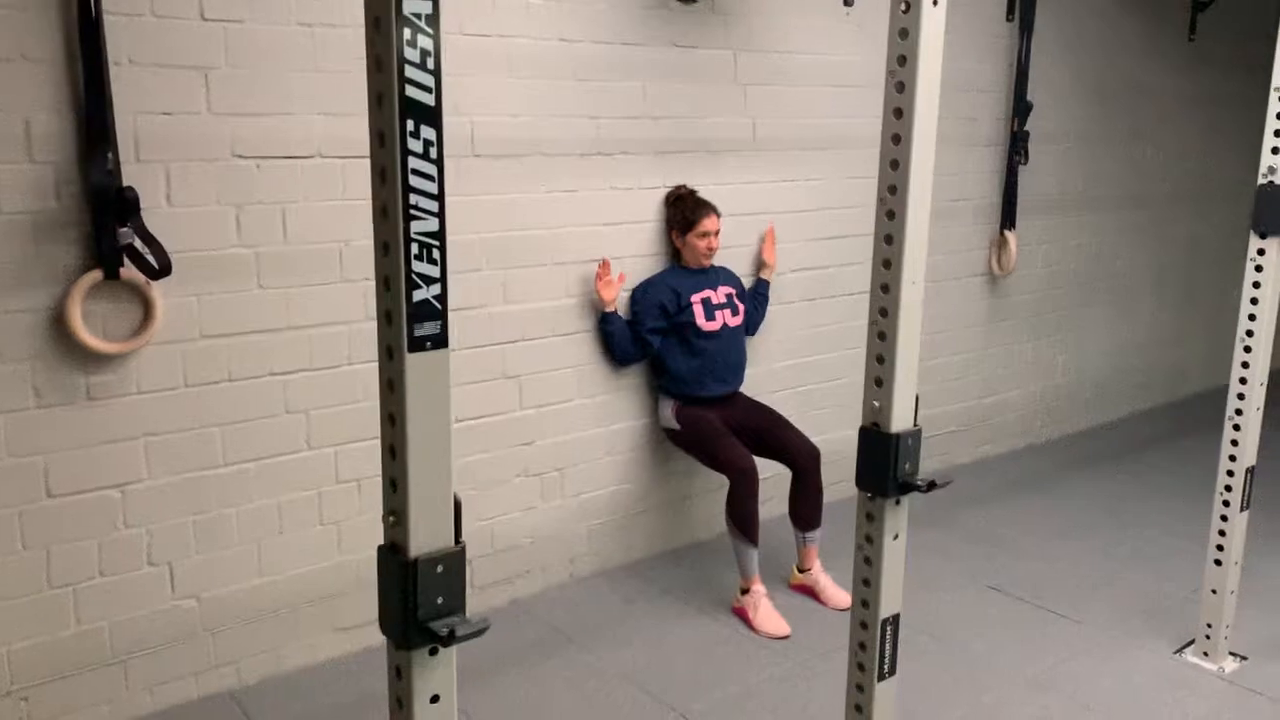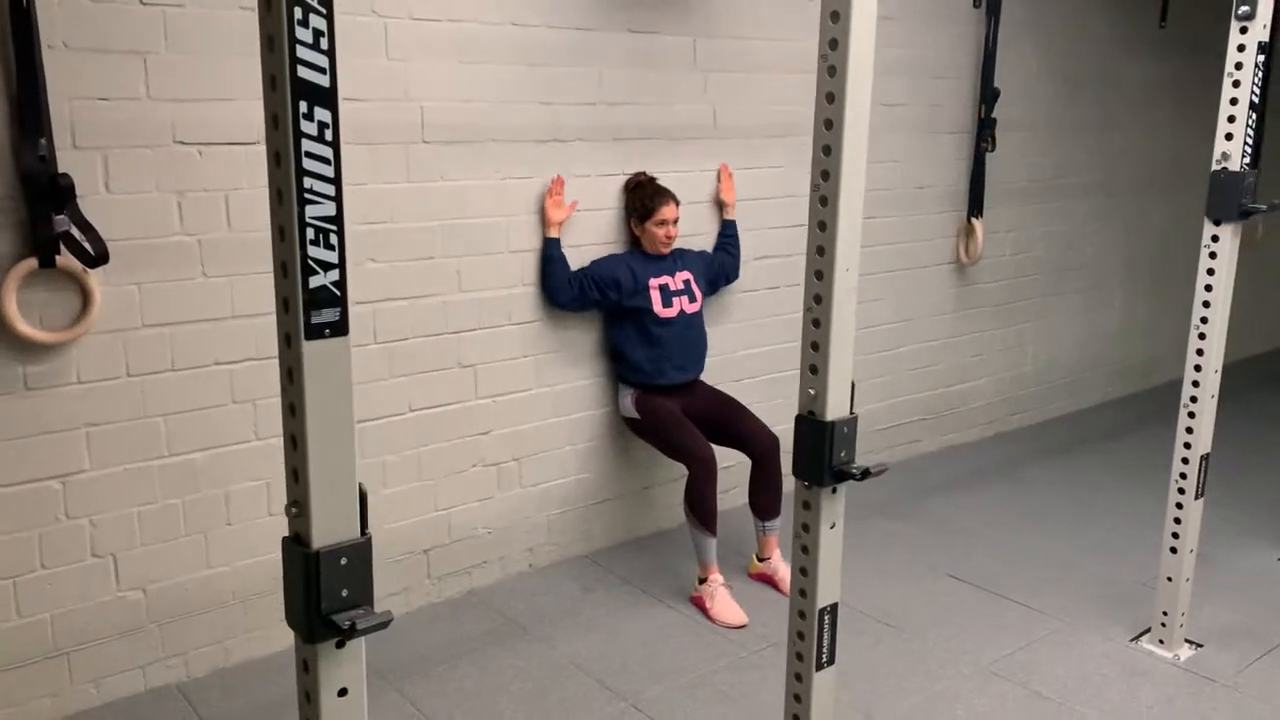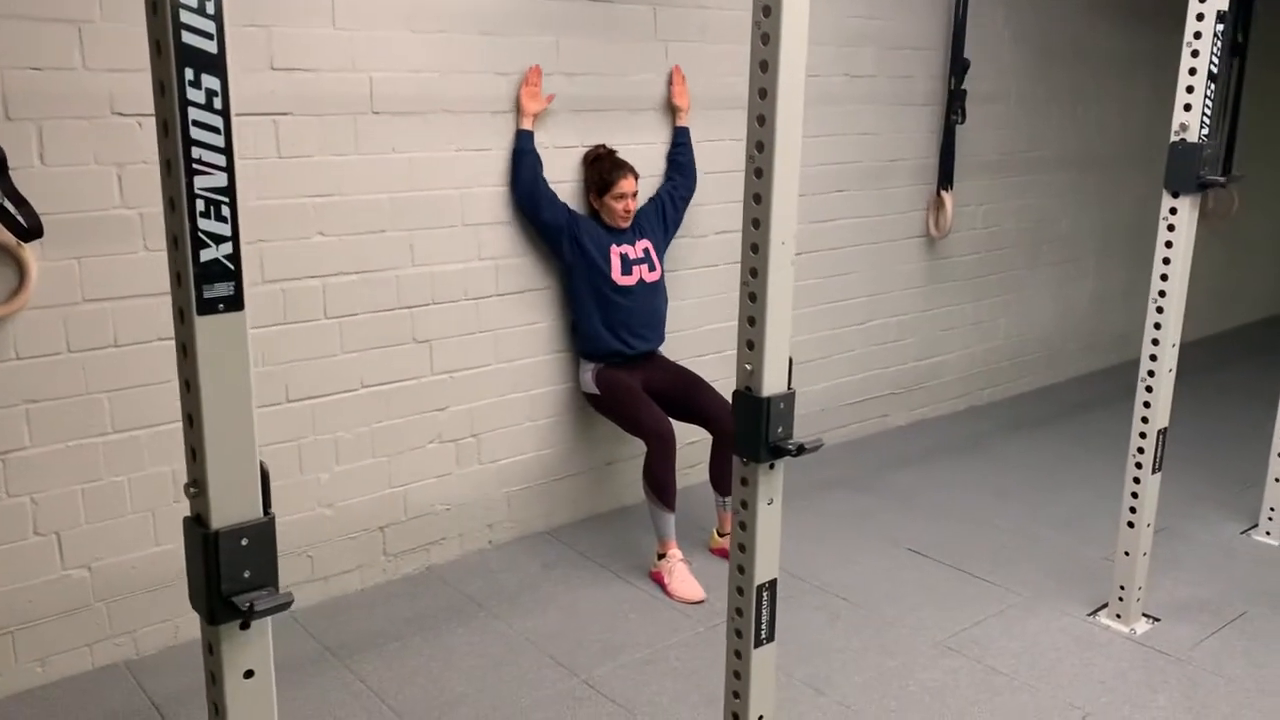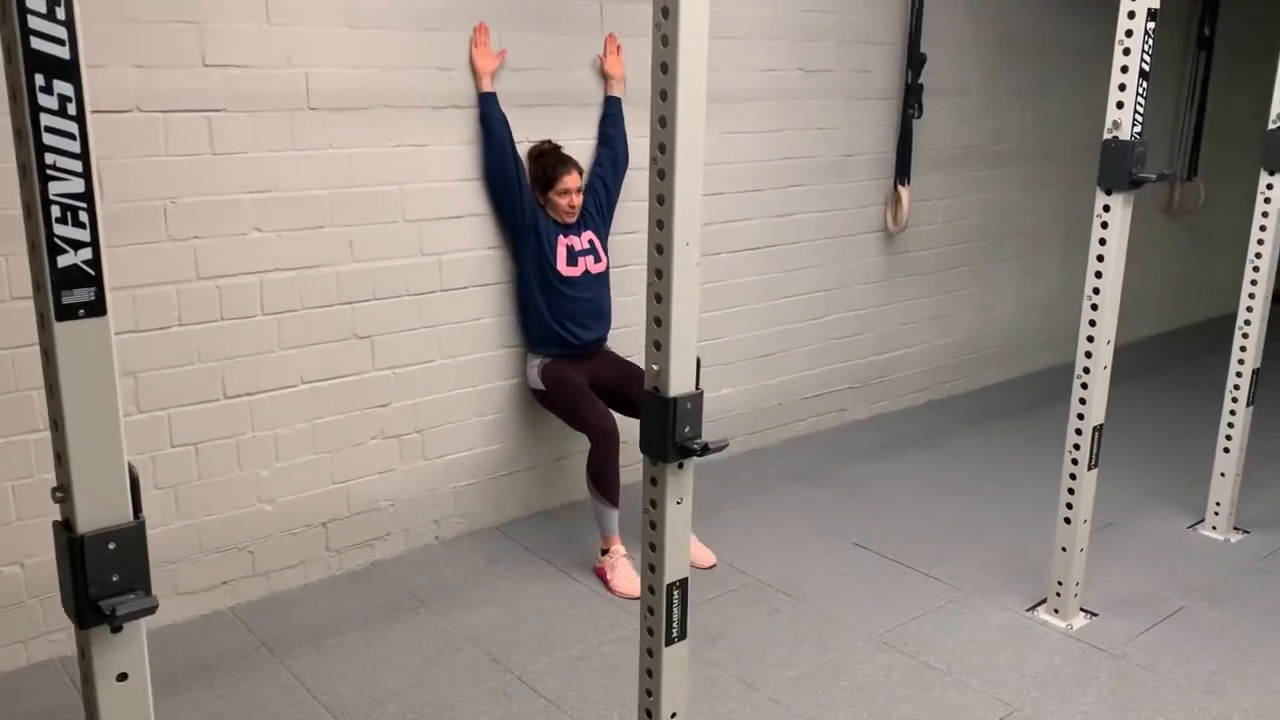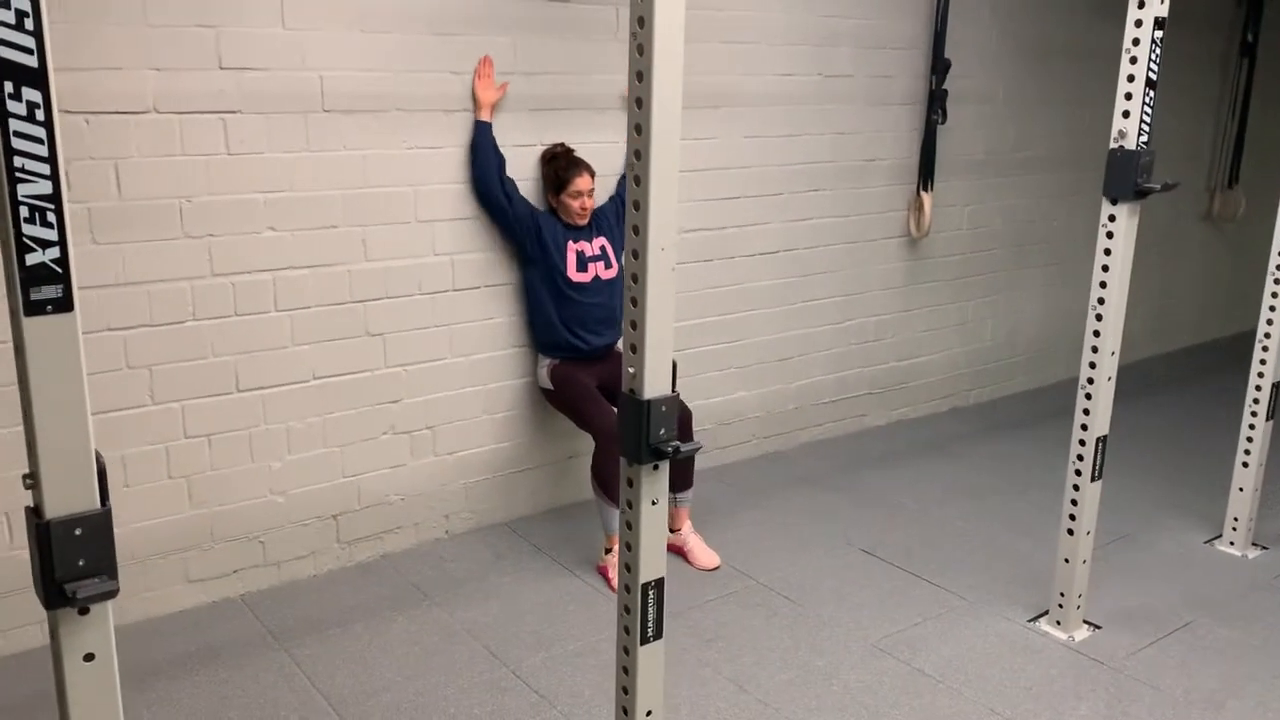
dt=1s
person 1, frame 1
left shoulder: (726, 279)
right shoulder: (660, 290)
left elbow: (748, 323)
right elbow: (628, 351)
left wrist: (766, 272)
right wrist: (609, 308)
left hip: (732, 400)
right hip: (686, 409)
left knee: (806, 455)
right knee: (743, 469)
left ankle: (808, 569)
right ankle: (751, 594)
person 1, frame 2
left shoulder: (691, 262)
right shoulder: (619, 271)
left elbow: (728, 266)
right elbow: (563, 292)
left wrist: (728, 212)
right wrist: (553, 231)
left hip: (693, 389)
right hip: (645, 398)
left knee: (766, 444)
right knee: (701, 458)
left ankle: (767, 558)
right ankle: (708, 583)
person 1, frame 3
left shoulder: (651, 225)
right shoulder: (577, 235)
left elbow: (682, 180)
right elbow: (531, 194)
left wrist: (681, 117)
right wrist: (526, 123)
left hip: (653, 362)
right hip: (605, 371)
left knee: (727, 419)
right knee: (660, 433)
left ankle: (726, 532)
right ankle: (668, 558)
person 1, frame 4
left shoulder: (594, 214)
right shoulder: (530, 225)
left elbow: (613, 153)
right elbow: (501, 157)
left wrist: (614, 85)
right wrist: (485, 84)
left hip: (599, 356)
right hip: (552, 365)
right knee: (604, 430)
right ankle: (612, 553)
person 1, frame 5
left shoulder: (609, 222)
right shoulder: (537, 231)
right elbow: (490, 185)
right wrist: (484, 113)
left hip: (610, 358)
right hip: (562, 366)
left knee: (678, 416)
right knee: (609, 430)
left ankle: (681, 530)
right ankle: (615, 552)
